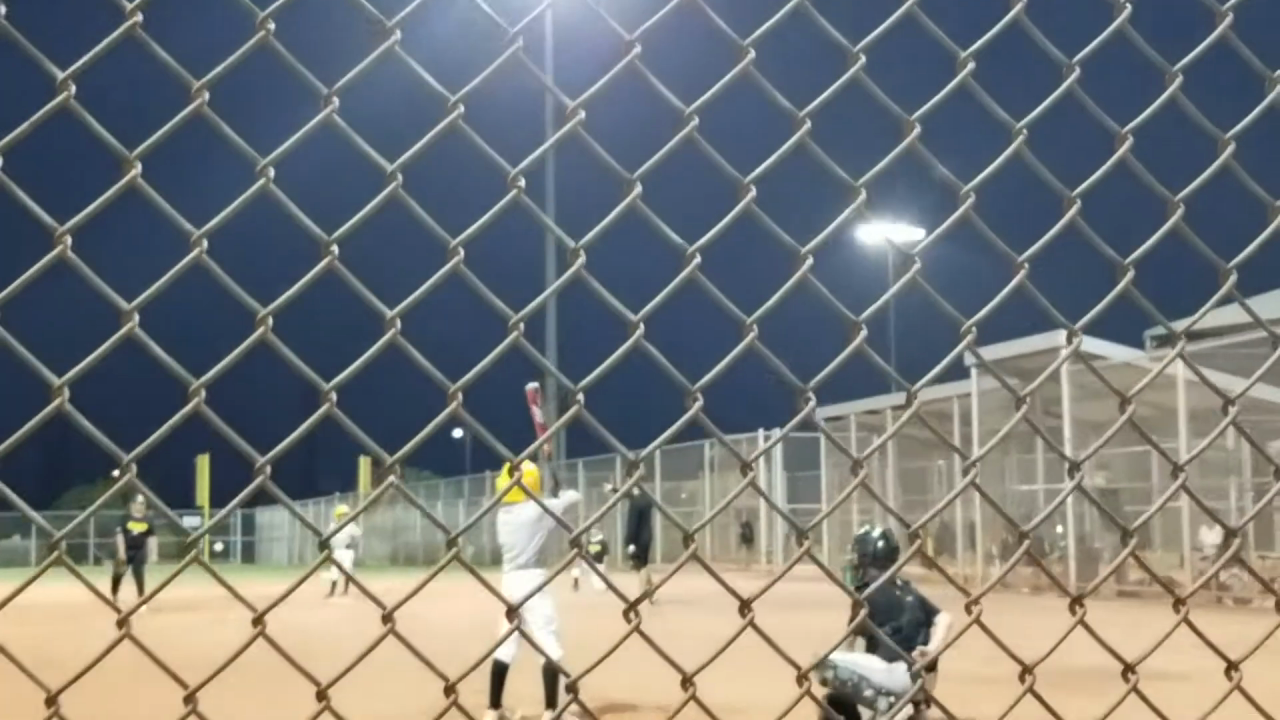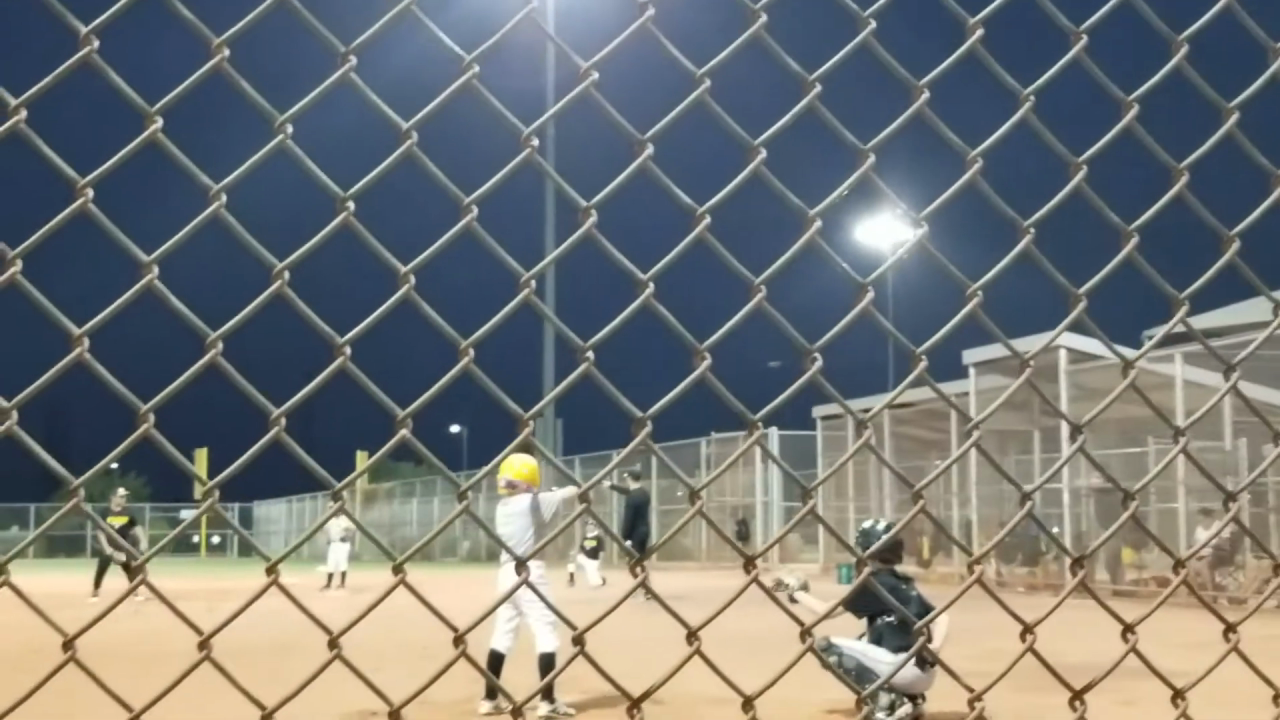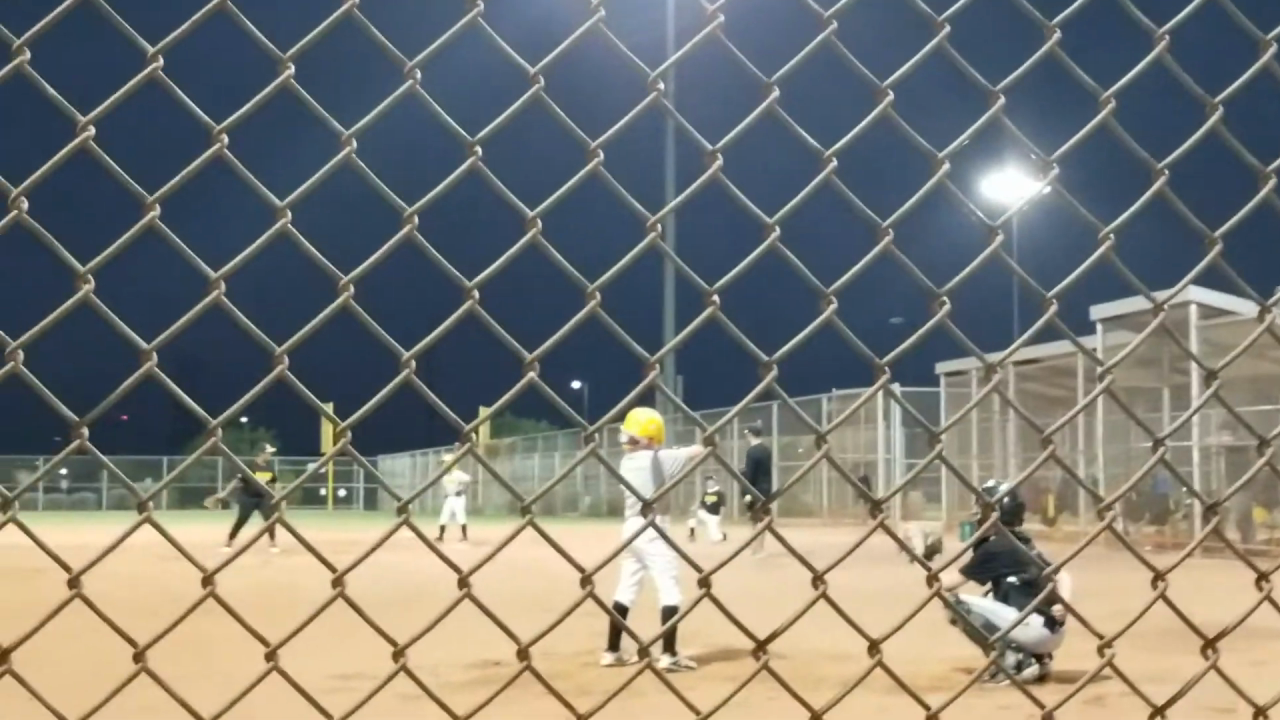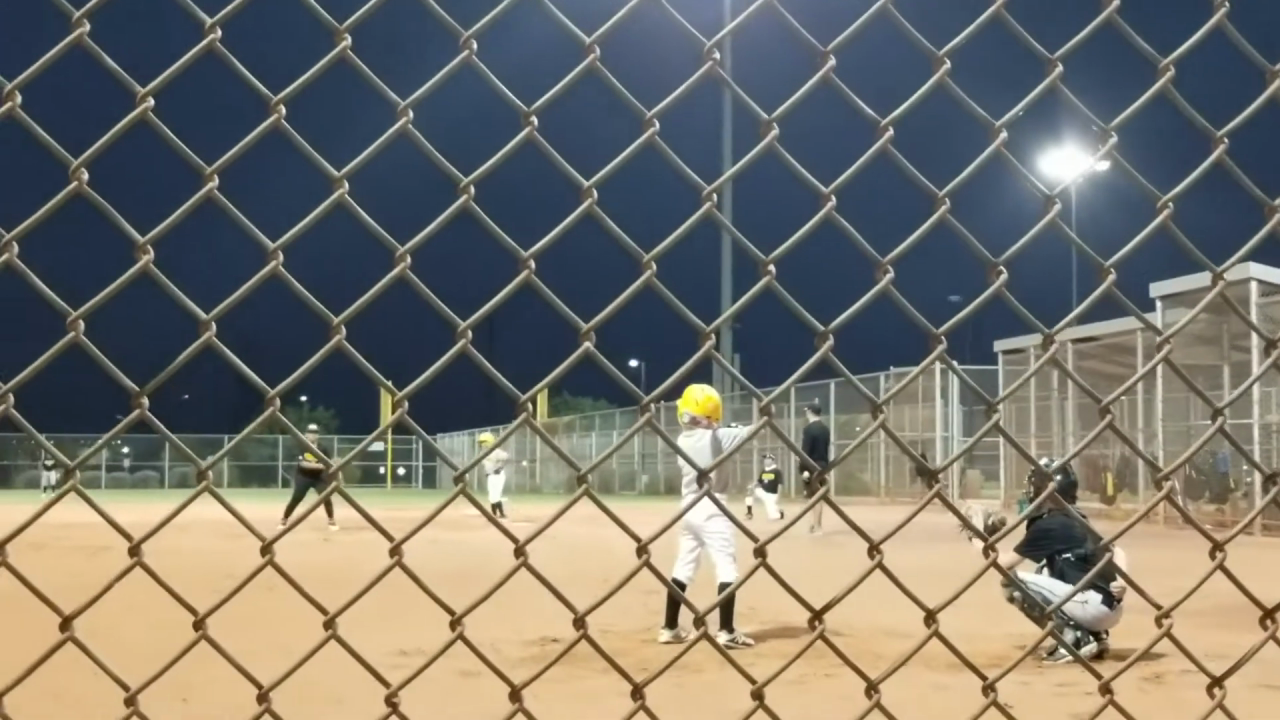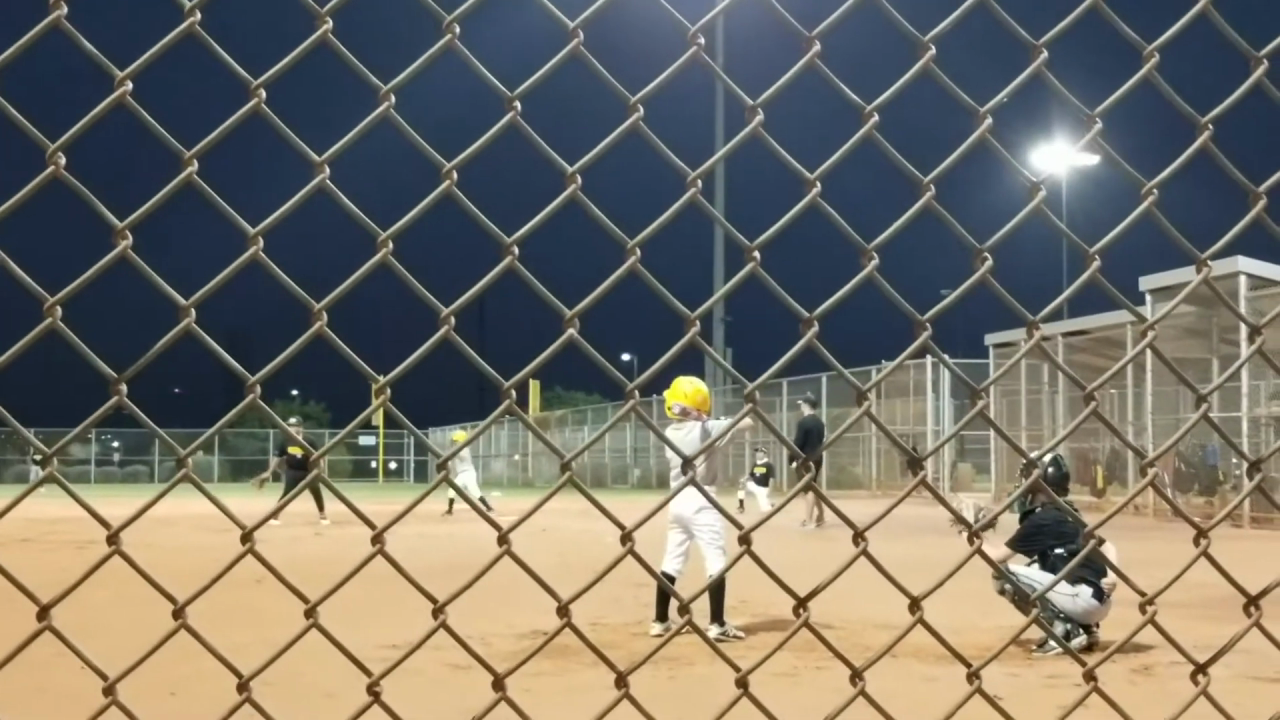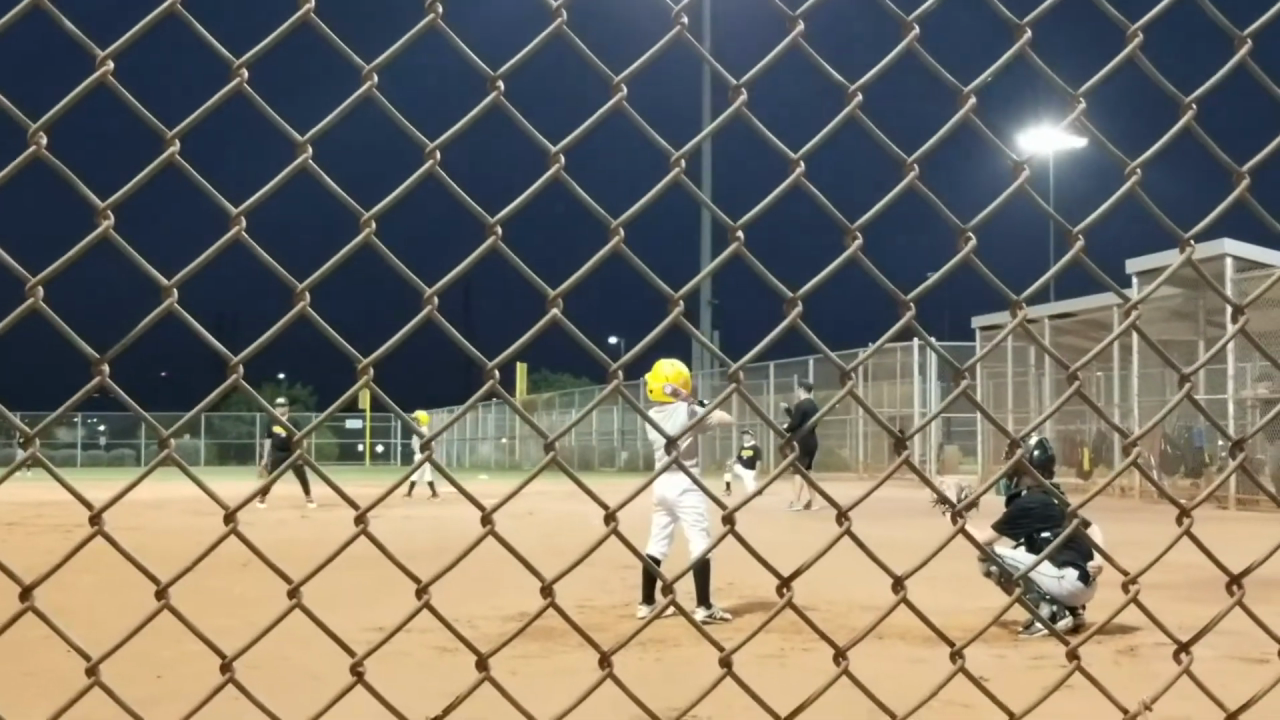
dt=0.5s
person 1, frame 1
left shoulder: (501, 514)
right shoulder: (539, 510)
right elbow: (574, 496)
right wrist: (561, 495)
left hip: (509, 581)
right hip: (532, 581)
left knee: (505, 645)
right knee: (549, 645)
person 1, frame 2
left shoulder: (502, 505)
right shoulder: (533, 501)
right elbow: (572, 491)
left hip: (506, 575)
right hip: (529, 574)
left knee: (502, 637)
right knee: (546, 637)
person 1, frame 3
left shoulder: (626, 461)
right shoulder: (659, 458)
right elbow: (698, 451)
right wrist: (691, 448)
left hip: (631, 528)
right hip: (653, 530)
left knee: (626, 590)
right knee: (669, 590)
left ankle: (612, 651)
right ankle: (669, 654)
person 1, frame 4
left shoulder: (682, 439)
right shoulder: (717, 437)
right wrist: (742, 428)
left hip: (688, 509)
right hip: (711, 509)
left knee: (682, 568)
right knee: (727, 568)
left ankle: (670, 628)
right ankle: (726, 632)
person 1, frame 5
left shoulder: (670, 432)
right shoulder: (706, 429)
right elbow: (747, 422)
right wrist: (718, 421)
left hip: (677, 501)
right hip: (700, 502)
left knee: (672, 561)
right knee: (716, 561)
left ankle: (660, 621)
right ankle: (717, 625)
person 1, frame 6
left shoulder: (652, 415)
right shoulder: (687, 411)
right elbow: (726, 420)
right wrist: (703, 408)
left hip: (661, 484)
right hip: (685, 485)
left knee: (657, 543)
right knee: (700, 544)
left ankle: (647, 604)
right ankle: (704, 607)
person 2, frame 1
left shoulder: (868, 594)
right shoulder: (906, 589)
right elbow: (944, 618)
right wrist: (932, 649)
left hip: (900, 675)
right hip: (924, 678)
left knee: (825, 664)
left ankle: (887, 704)
right ankle: (912, 704)
person 2, frame 2
left shoulder: (874, 584)
right shoulder: (905, 583)
left elbow: (827, 610)
right elbow: (940, 617)
left wrist: (796, 593)
right wrist: (934, 647)
left hip: (906, 668)
right hip: (922, 674)
left knee: (825, 646)
right knee: (866, 642)
left ankle: (888, 701)
right ankle: (910, 697)
person 2, frame 3
left shoulder: (993, 548)
right shoulder: (1023, 544)
left elbow: (948, 583)
right elbow: (1062, 576)
right wrist: (1064, 605)
left hip: (1036, 629)
right hip: (1051, 632)
left knee: (958, 604)
left ankle: (1016, 660)
right ankle: (1037, 657)
person 2, frame 4
left shoulder: (1046, 525)
right shoulder: (1078, 522)
left elbow: (1005, 563)
right elbow: (1117, 553)
left wrist: (978, 540)
right wrist: (1121, 582)
left hip: (1094, 607)
right hip: (1108, 608)
left knee: (1013, 582)
right knee: (1043, 575)
left ankle: (1075, 637)
right ankle: (1094, 635)
person 2, frame 5
left shoulder: (1039, 520)
right shoulder: (1069, 516)
left elbow: (996, 557)
right elbow: (1107, 547)
right wrist: (1111, 576)
left hip: (1084, 600)
right hip: (1097, 601)
left knee: (1004, 574)
left ankle: (1065, 631)
right ankle: (1085, 627)
person 2, frame 6
left shoulder: (1026, 503)
right shoulder: (1053, 498)
left elbow: (984, 540)
right elbow: (1093, 530)
right wrist: (1099, 560)
left hip: (1071, 582)
right hip: (1082, 583)
left knee: (990, 556)
left ankle: (1050, 612)
right ankle: (1072, 609)
